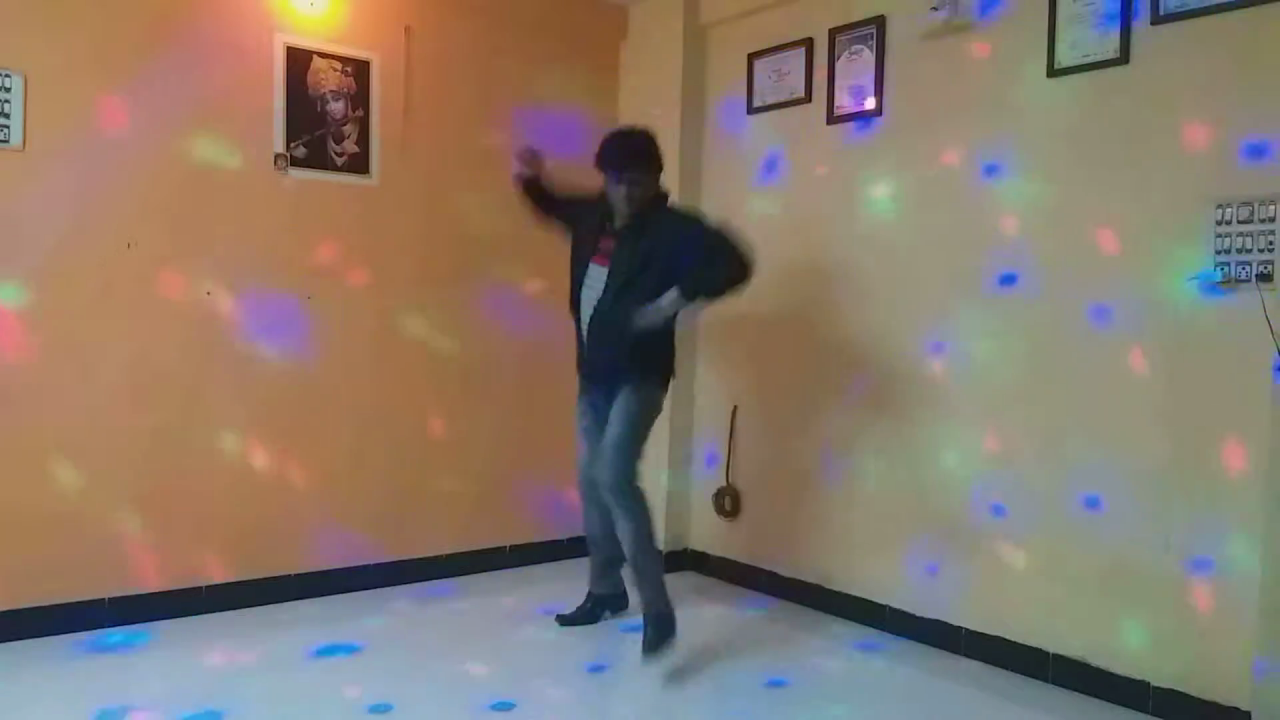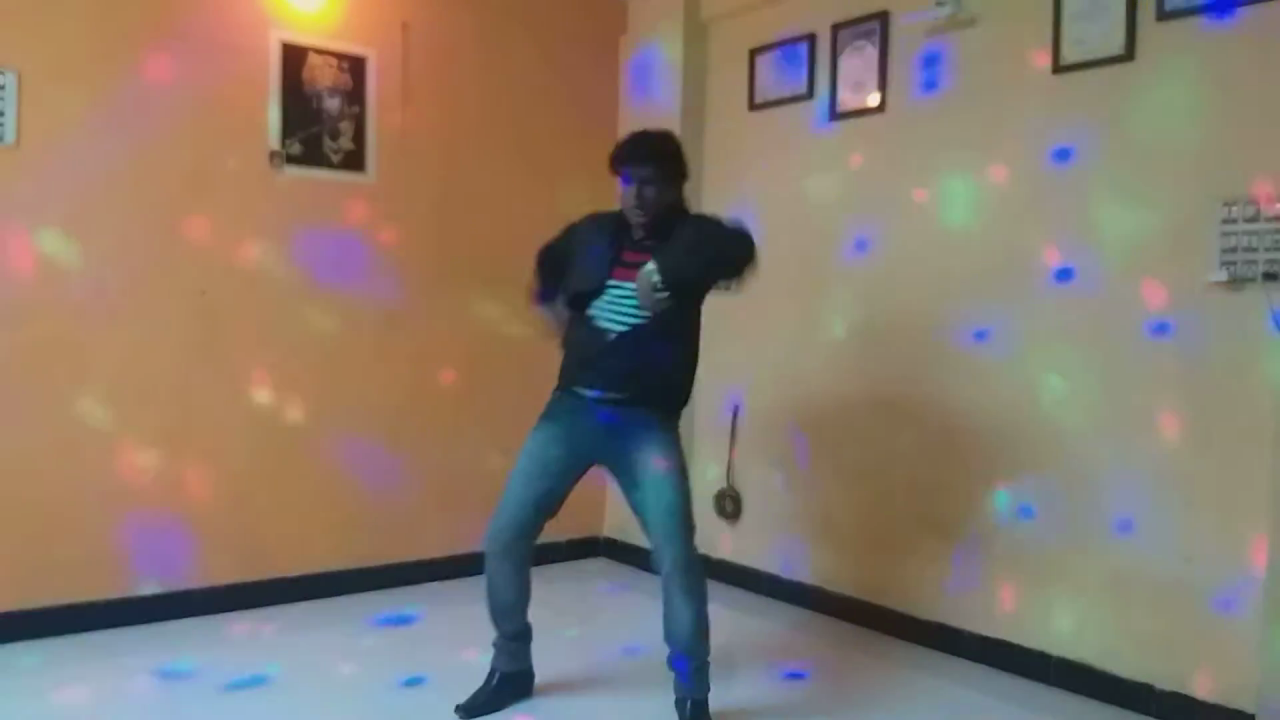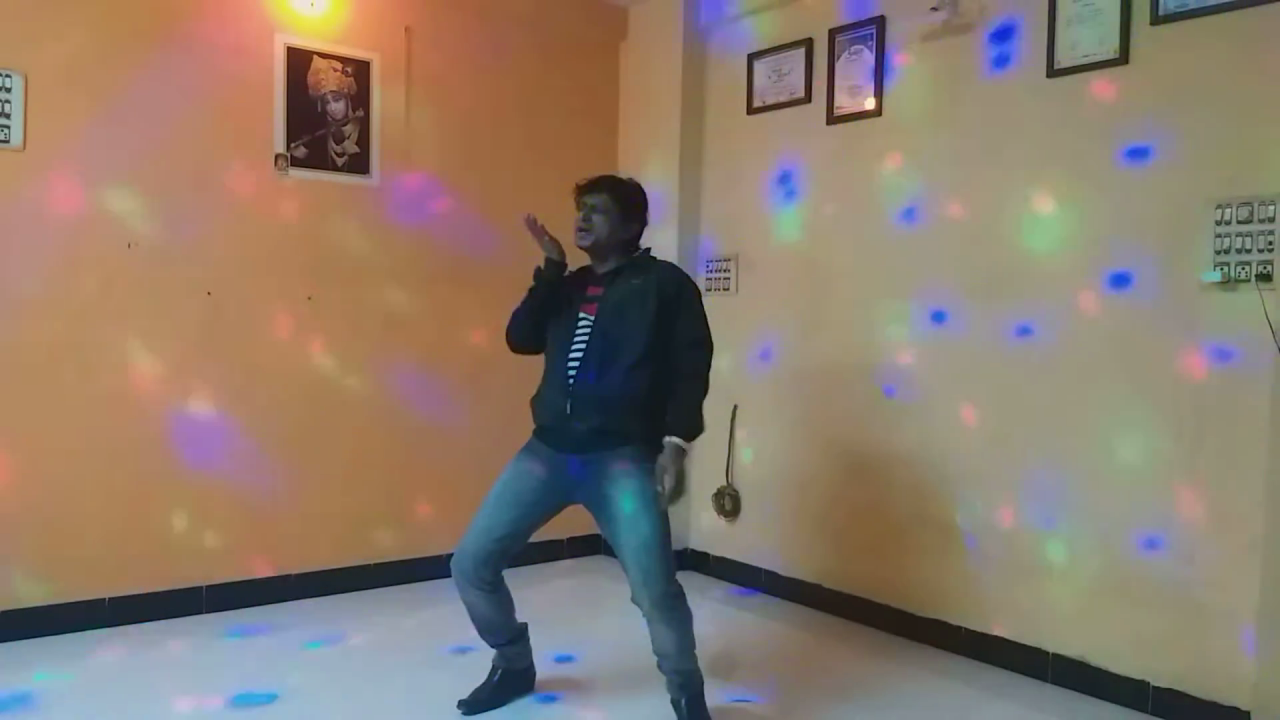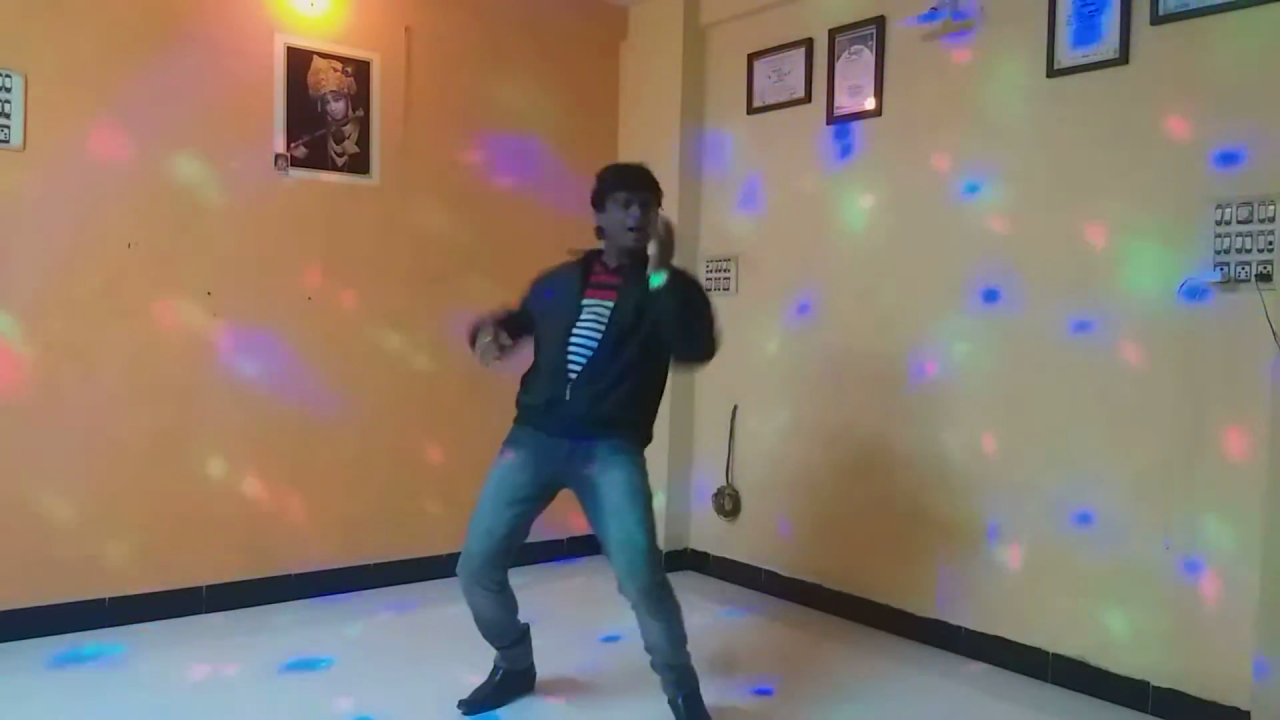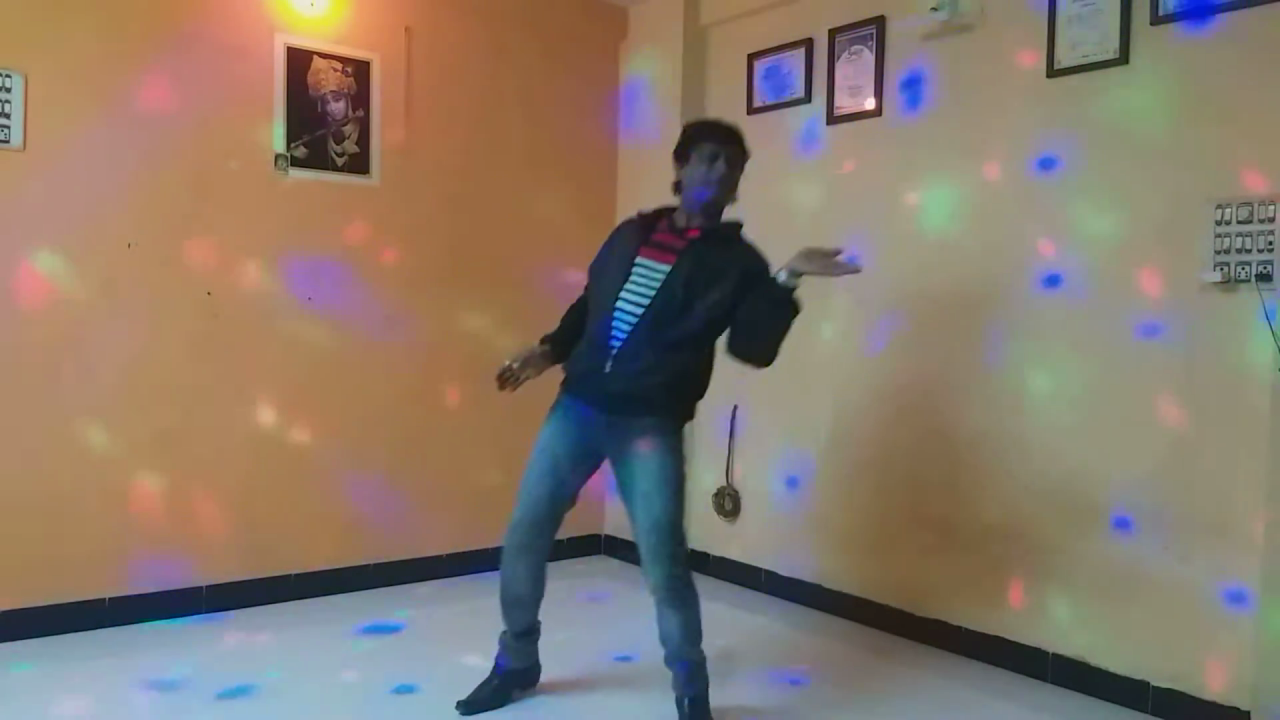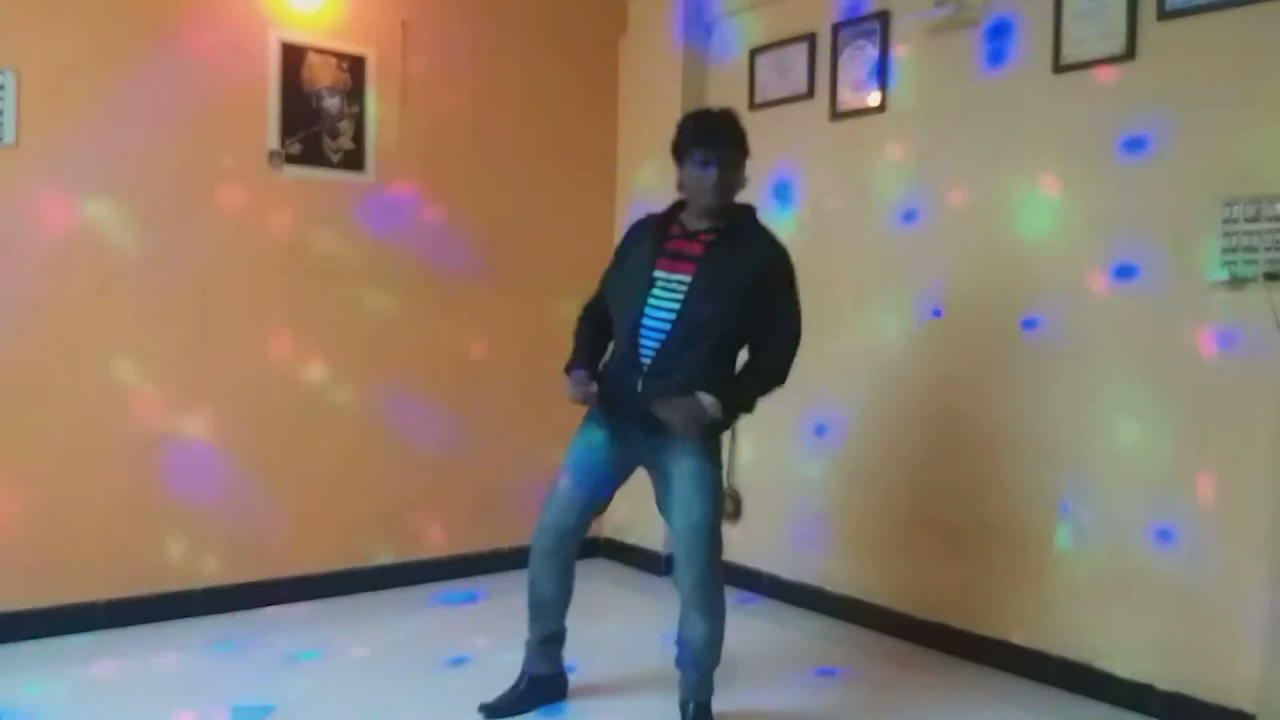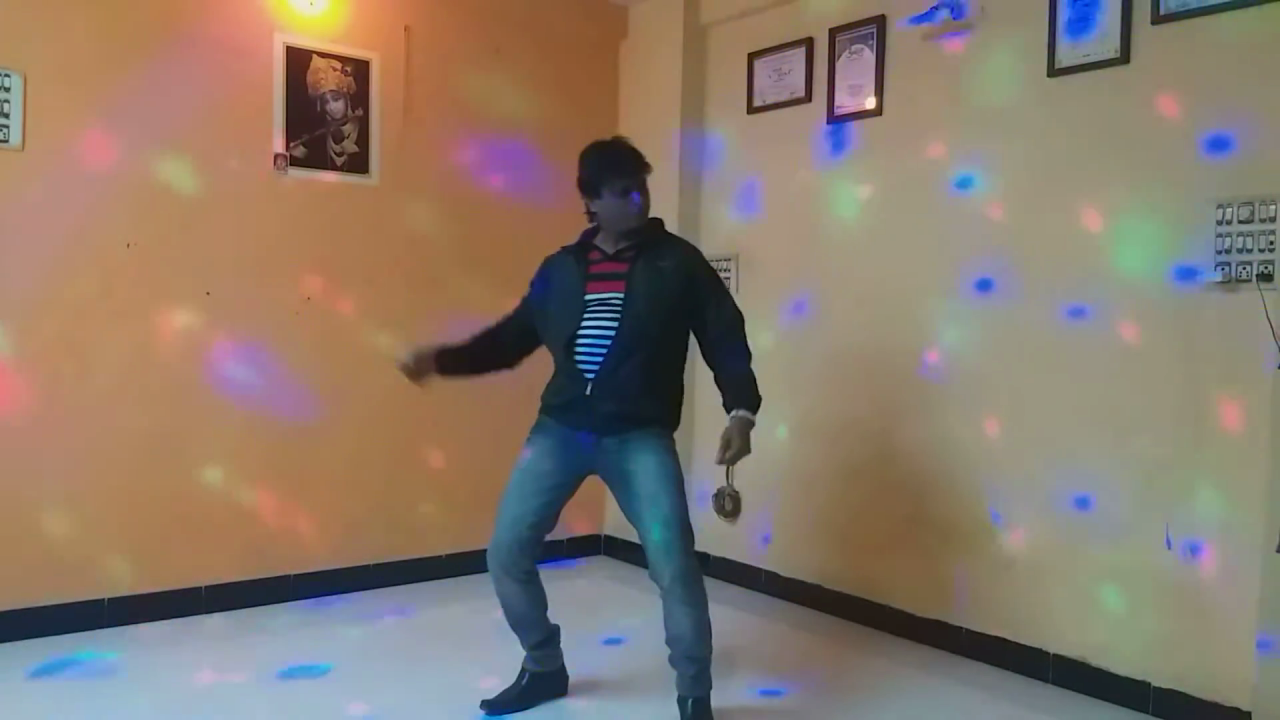
dt=0.7s
person 1, frame 1
left shoulder: (676, 227)
right shoulder: (598, 214)
left elbow: (731, 265)
right elbow: (555, 207)
left wrist: (679, 296)
right wrist: (530, 178)
left hip: (635, 380)
right hip: (594, 377)
left knee: (612, 478)
right knee: (589, 482)
left ankle: (656, 608)
right ankle: (605, 591)
person 1, frame 2
left shoulder: (698, 239)
right shoulder: (595, 233)
left elbow: (738, 251)
right elbow: (550, 259)
left wrist: (668, 271)
right wrist: (555, 299)
left hip: (645, 421)
right hip: (571, 409)
left knee: (676, 557)
right knee: (504, 537)
right ankle: (511, 668)
person 1, frame 3
left shoulder: (665, 284)
right shoulder: (570, 286)
left elbow: (692, 369)
right elbow: (520, 338)
left wrist: (675, 442)
right wrist: (550, 267)
left hip: (621, 458)
right hip: (547, 451)
left knee: (655, 587)
right knee: (471, 564)
right ankle: (514, 665)
person 1, frame 4
left shoulder: (672, 289)
right shoulder: (565, 277)
left elbow: (696, 350)
right elbow: (522, 321)
left wrist: (660, 273)
right wrist: (493, 328)
left hip: (609, 449)
right hip: (533, 437)
left knee: (641, 577)
right knee: (477, 568)
right ankle: (515, 665)
person 1, frame 5
left shoulder: (738, 261)
right shoulder: (632, 232)
left elbow: (754, 349)
left wrist: (785, 282)
right wrist: (546, 351)
left hip: (650, 424)
right hip: (577, 406)
left knee: (663, 564)
right knee: (524, 536)
right ankle: (516, 662)
person 1, frame 6
left shoulder: (760, 255)
right shoulder: (643, 236)
left elbow: (773, 352)
right elbow: (599, 315)
left wrist: (713, 401)
right wrist: (580, 369)
left hip: (689, 431)
right hip: (611, 416)
left knee: (697, 572)
right knee: (550, 540)
person 1, frame 7
left shoulder: (677, 261)
right shoulder: (559, 269)
left elbow: (725, 336)
right elbow: (513, 336)
left wrist: (741, 410)
right wrist: (442, 359)
left hip: (639, 436)
right hip: (560, 429)
left knee: (674, 566)
right knee: (507, 552)
right ankle: (543, 668)
